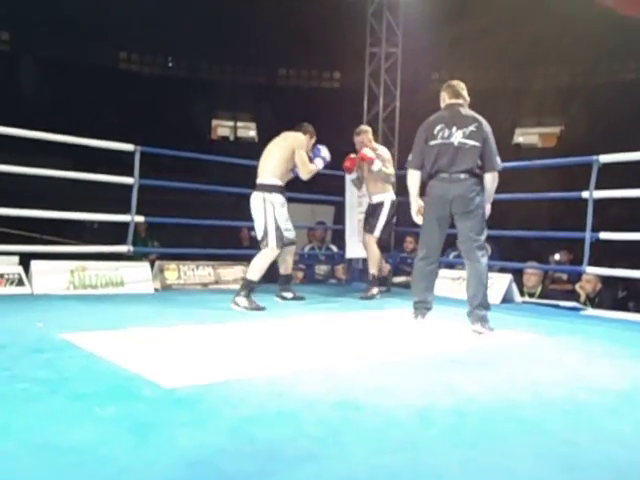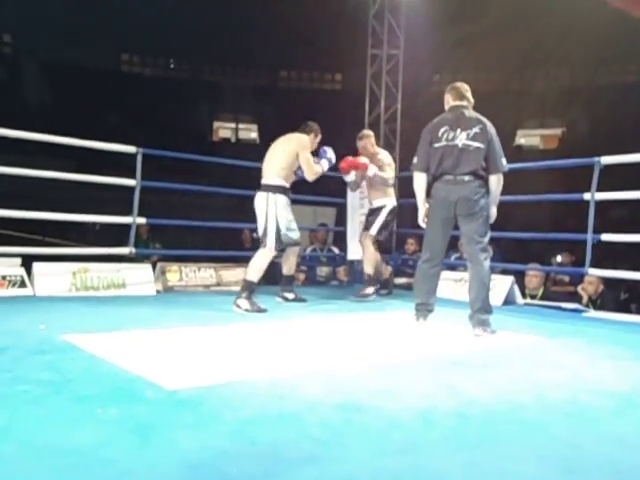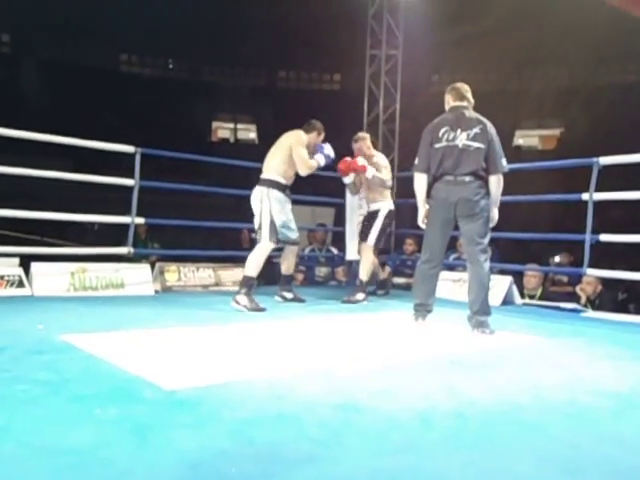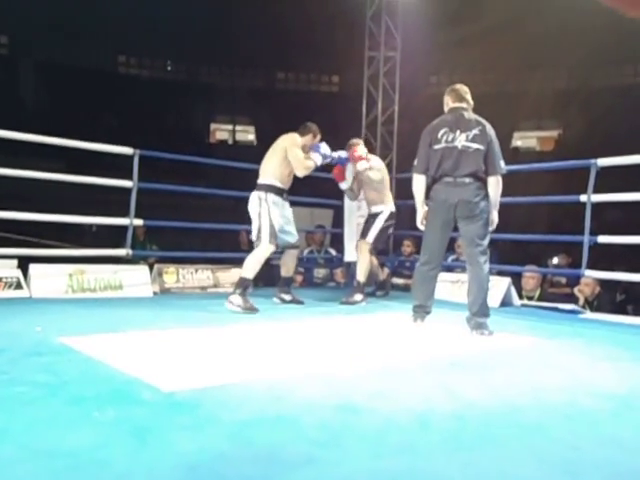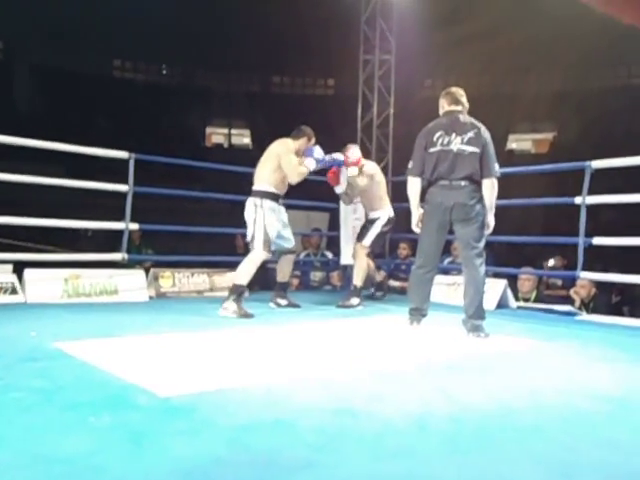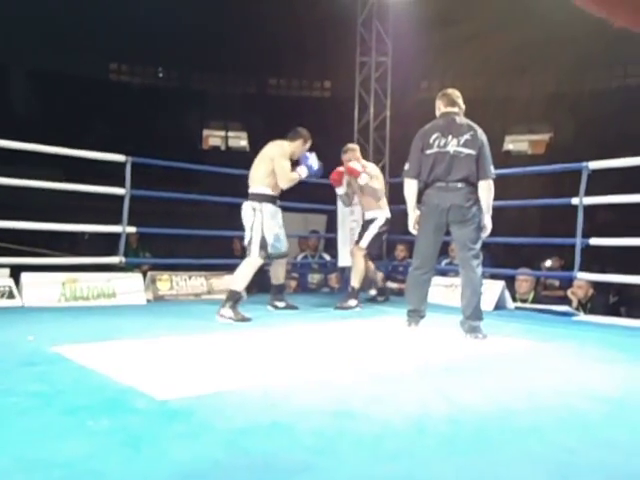
dt=0.1s
person 1, frame 1
left shoulder: (430, 124)
right shoulder: (480, 124)
left elbow: (414, 168)
right elbow: (491, 170)
left wrist: (415, 199)
right wrist: (487, 200)
left hip: (437, 189)
right hip: (469, 190)
left knee: (427, 252)
right knee: (475, 253)
left ankle: (420, 310)
right ankle: (478, 316)
person 1, frame 2
left shoulder: (434, 126)
right shoulder: (484, 126)
left elbow: (420, 170)
right elbow: (496, 172)
left wrist: (421, 203)
right wrist: (493, 203)
left hip: (441, 192)
right hip: (473, 192)
left knee: (431, 254)
right knee: (478, 256)
left ankle: (422, 312)
right ankle: (480, 320)
person 1, frame 3
left shoulder: (435, 126)
right shoulder: (484, 126)
left elbow: (421, 171)
right elbow: (496, 173)
left wrist: (422, 204)
right wrist: (494, 205)
left hip: (441, 192)
right hip: (473, 193)
left knee: (430, 255)
right knee: (478, 257)
left ankle: (421, 312)
right ankle: (479, 320)
person 1, frame 4
left shoulder: (434, 128)
right shoulder: (484, 128)
left elbow: (420, 173)
right elbow: (495, 175)
left wrist: (420, 205)
right wrist: (494, 207)
left hip: (441, 194)
right hip: (473, 195)
left knee: (429, 257)
right knee: (477, 258)
left ankle: (419, 313)
right ankle: (478, 321)
person 1, frame 5
left shoulder: (429, 131)
right shoulder: (479, 131)
left elbow: (415, 175)
right elbow: (489, 177)
left wrist: (415, 208)
right wrist: (490, 211)
left hip: (437, 197)
right hip: (468, 198)
left knee: (425, 259)
right knee: (473, 261)
left ankle: (416, 316)
right ankle: (474, 323)
person 1, frame 6
left shoulder: (426, 133)
right shoulder: (475, 132)
left elbow: (411, 177)
right elbow: (486, 179)
left wrist: (412, 210)
right wrist: (487, 213)
left hip: (433, 199)
right hip: (465, 200)
left knee: (422, 261)
right knee: (470, 262)
left ankle: (413, 318)
right ankle: (472, 325)
person 2, frame 1
left shoulder: (282, 140)
right shoulder: (297, 138)
right elbow: (306, 173)
left wrist: (295, 169)
right wrist: (320, 161)
left hip: (270, 196)
right hip: (268, 197)
left knee: (289, 243)
right knee: (272, 248)
left ankle: (285, 290)
right ankle: (242, 295)
person 2, frame 2
left shoulder: (289, 141)
right shoulder: (301, 140)
right elbow: (311, 175)
left wrist: (306, 167)
right wrist: (325, 163)
left hip: (280, 198)
right hip: (272, 196)
left knee: (293, 242)
right knee: (269, 248)
left ankle: (286, 290)
right ankle: (243, 298)
person 2, frame 3
left shoulder: (293, 138)
right shoulder: (298, 136)
right elbow: (305, 169)
left wrist: (314, 158)
right wrist: (321, 158)
left hip: (279, 195)
right hip: (269, 192)
left knee: (292, 242)
right knee: (266, 243)
left ankle: (285, 290)
right ankle: (243, 294)
person 2, frame 4
left shoulder: (294, 145)
right shoulder: (291, 140)
left elbow: (302, 163)
right elbow: (301, 171)
left wrist: (330, 156)
right wrist: (316, 158)
left hip: (279, 200)
right hip: (266, 197)
left knee: (292, 245)
right knee: (266, 246)
left ankle: (283, 292)
right ankle: (238, 294)
person 2, frame 5
left shoulder: (287, 149)
right shoulder: (285, 145)
left elbow: (297, 166)
right elbow: (294, 177)
left wrist: (331, 159)
right wrist: (311, 163)
left hip: (274, 204)
right hip: (262, 202)
left knee: (288, 250)
right knee: (260, 252)
left ankle: (279, 297)
right ankle: (231, 301)
person 2, frame 6
left shoulder: (277, 148)
right shoulder: (282, 148)
right elbow: (285, 182)
left wrist: (305, 168)
right wrist: (304, 170)
left hip: (267, 206)
right hip: (260, 206)
left knee: (280, 253)
right knee: (256, 256)
left ankle: (277, 299)
right ankle: (228, 307)
person 3, frame 1
left shoulder: (382, 153)
right shoulder: (363, 157)
left elbow: (391, 179)
right elbow: (358, 185)
left wrist: (374, 163)
right wrist: (350, 171)
left hip: (385, 202)
right hip: (373, 203)
left knee: (370, 239)
right knee: (367, 241)
left ankle: (373, 285)
right ankle: (383, 279)
person 3, frame 2
left shoulder: (384, 158)
right shoulder: (365, 161)
left elbow: (390, 182)
right elbow: (354, 187)
left wrist: (370, 168)
right wrist: (347, 173)
left hip: (386, 206)
right hip: (374, 207)
left knee: (365, 238)
right knee: (369, 244)
left ankle: (369, 284)
right ankle: (385, 284)
person 3, frame 3
left shoulder: (379, 160)
right shoulder: (361, 163)
left elbow: (387, 183)
right elbow: (354, 190)
left wrist: (368, 171)
right wrist: (346, 175)
left hip: (383, 210)
right hip: (372, 210)
left knee: (366, 247)
right knee: (366, 250)
left ankle: (360, 291)
person 3, frame 4
left shoulder: (374, 163)
right shoulder: (360, 167)
left elbow: (376, 181)
right elbow: (353, 196)
left wrist: (361, 162)
right wrist: (342, 181)
left hip: (385, 212)
right hip: (374, 213)
left knee: (363, 246)
right knee: (365, 249)
left ankle: (358, 292)
right ankle: (382, 284)
person 3, frame 5
left shoulder: (369, 169)
right shoulder: (358, 172)
left elbow: (360, 187)
right elbow: (348, 200)
left wrist: (352, 167)
right wrist: (337, 184)
left hip: (383, 217)
right hip: (372, 217)
left knee: (360, 249)
right knee: (361, 252)
left ankle: (355, 295)
person 3, frame 6
left shoulder: (371, 170)
right shoulder: (351, 175)
left elbow: (379, 194)
right elbow: (347, 202)
left wrist: (361, 175)
right wrist: (338, 186)
left hip: (379, 218)
right hip: (369, 219)
left knee: (357, 252)
right knee: (365, 257)
left ankle: (352, 298)
right ankle: (382, 291)
